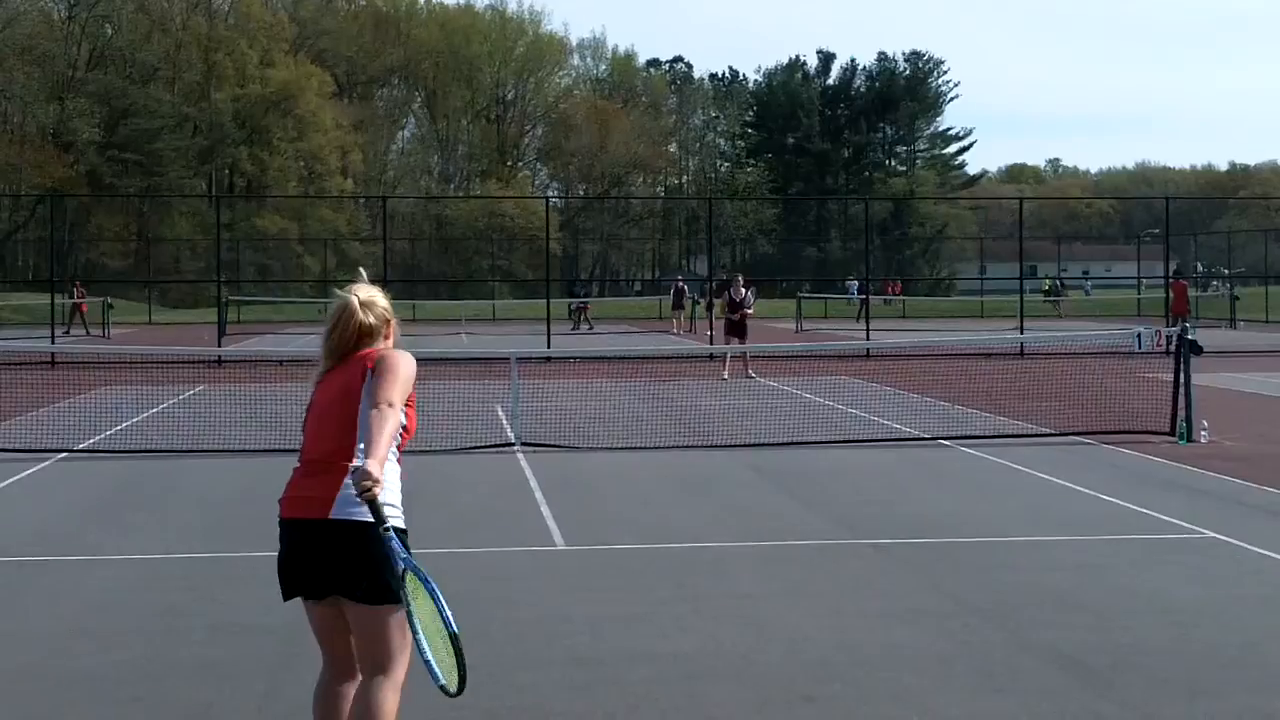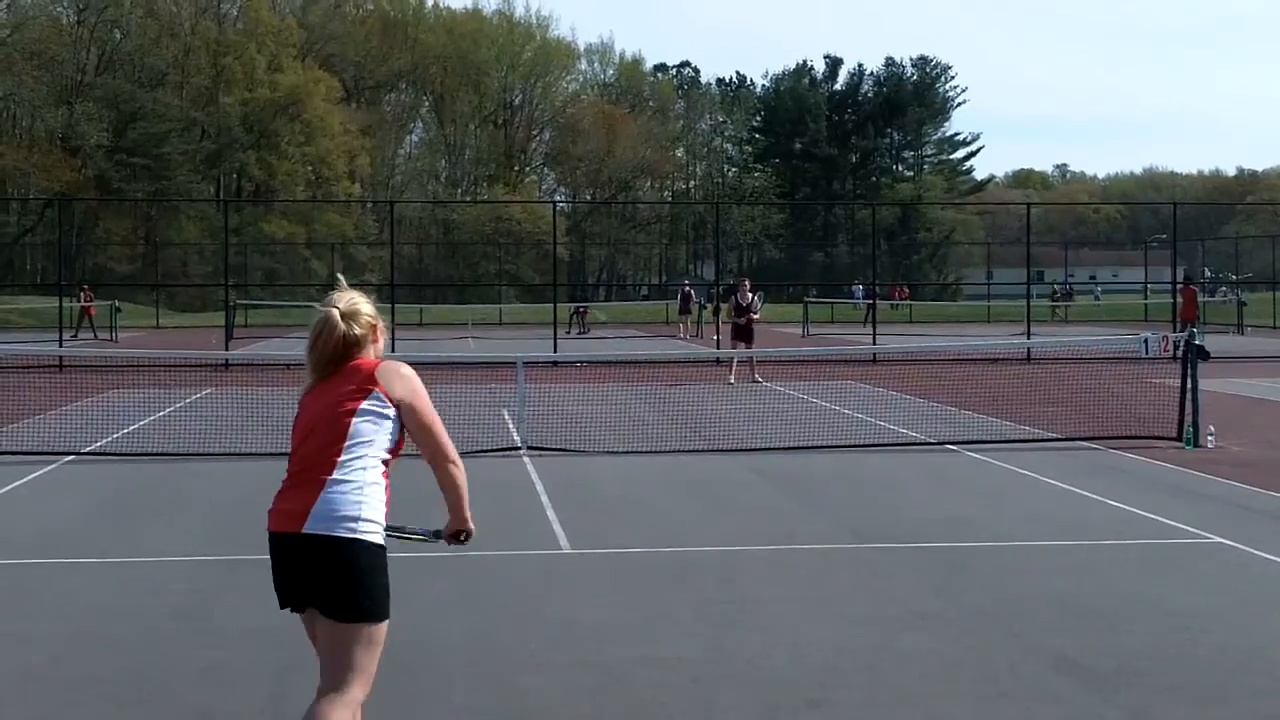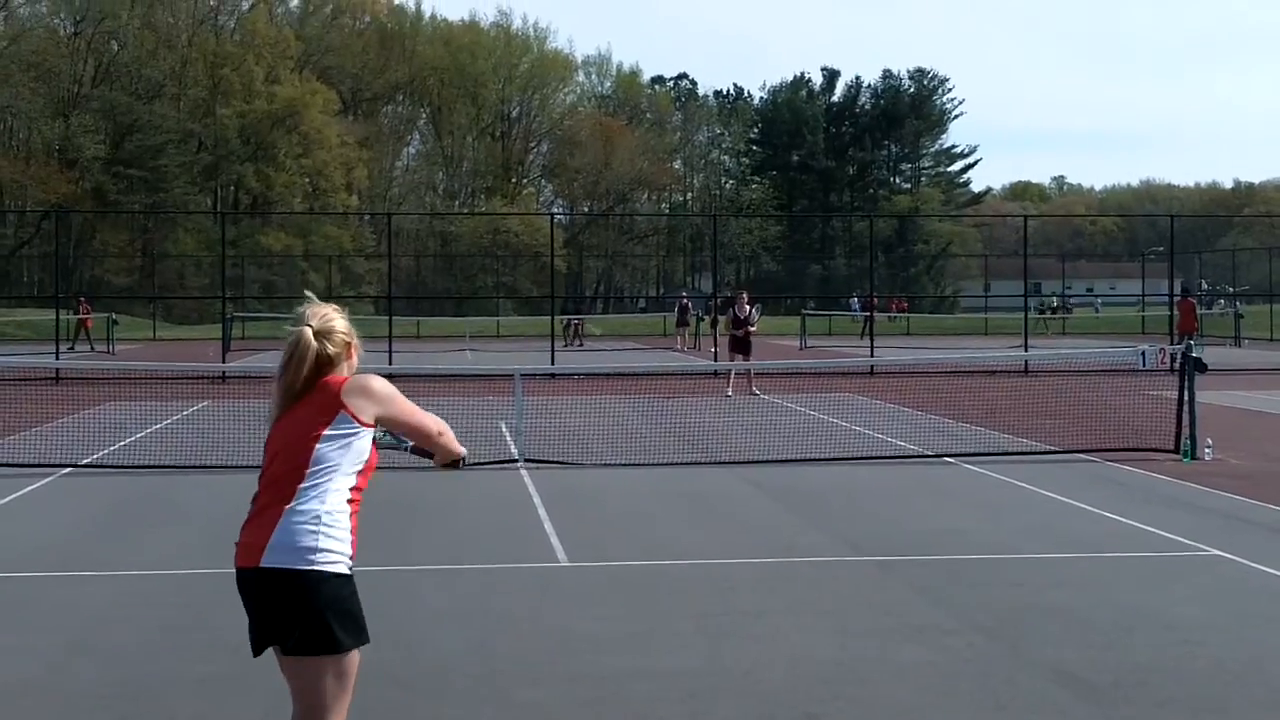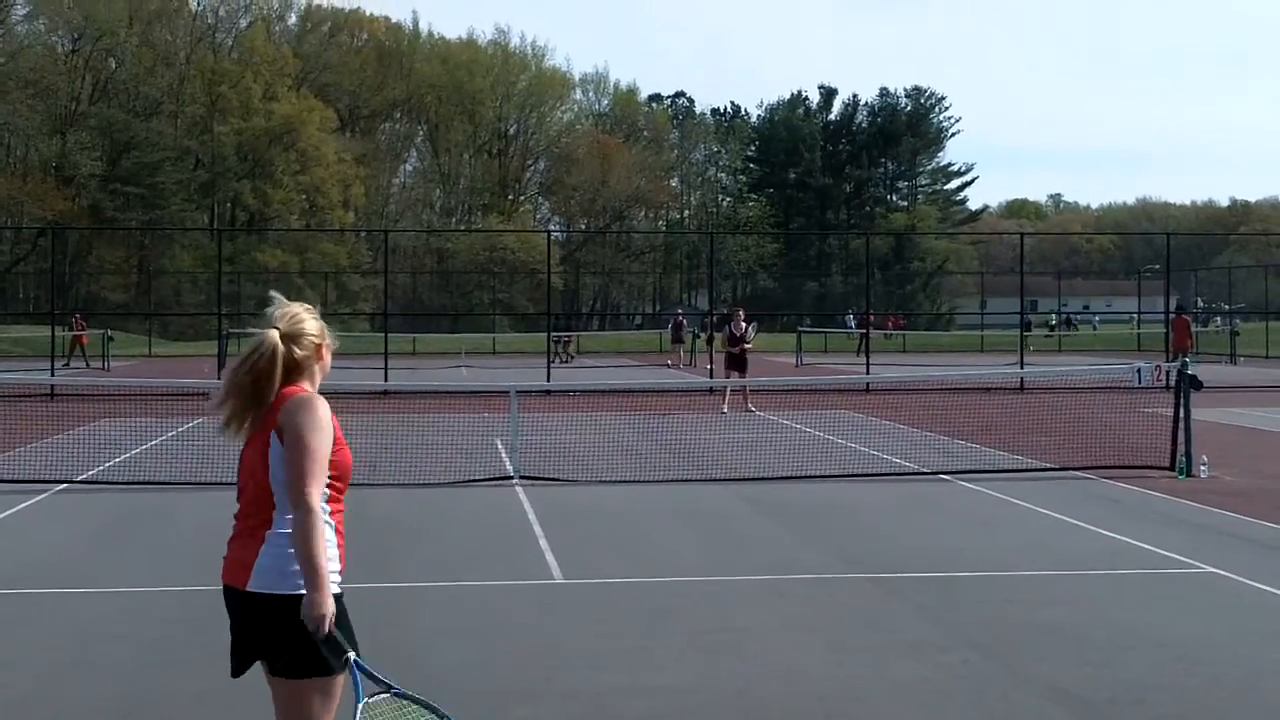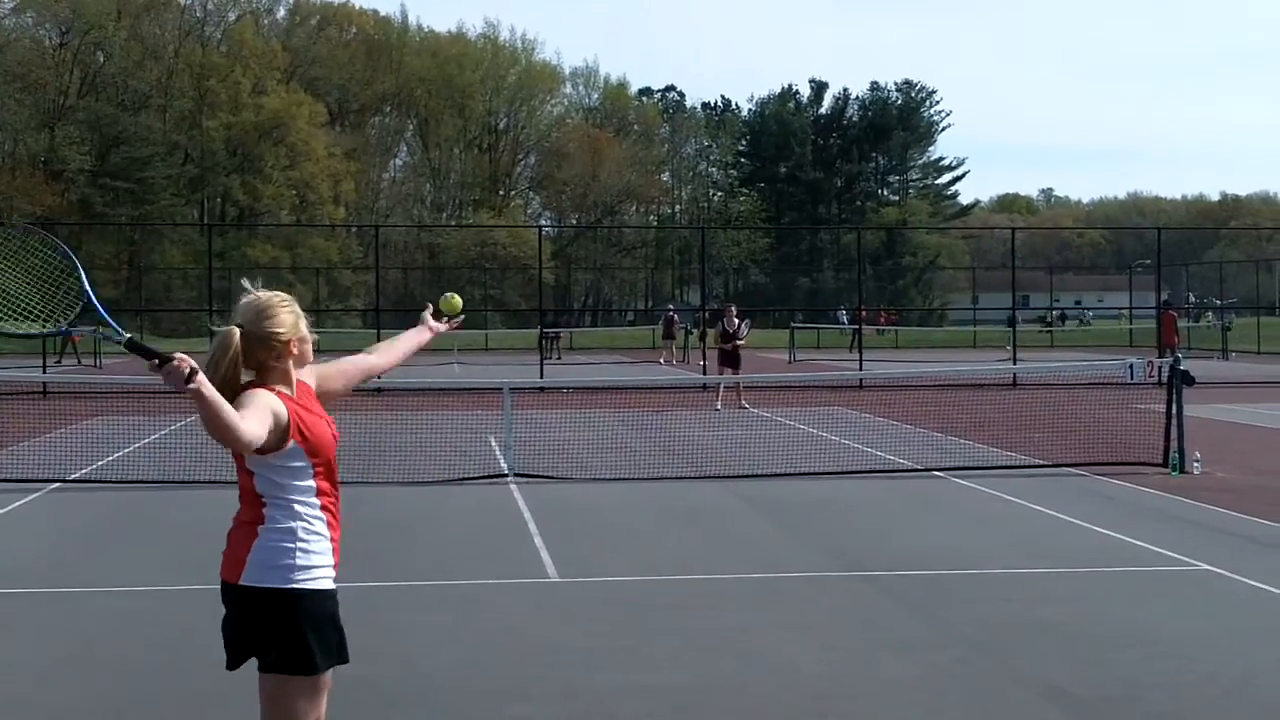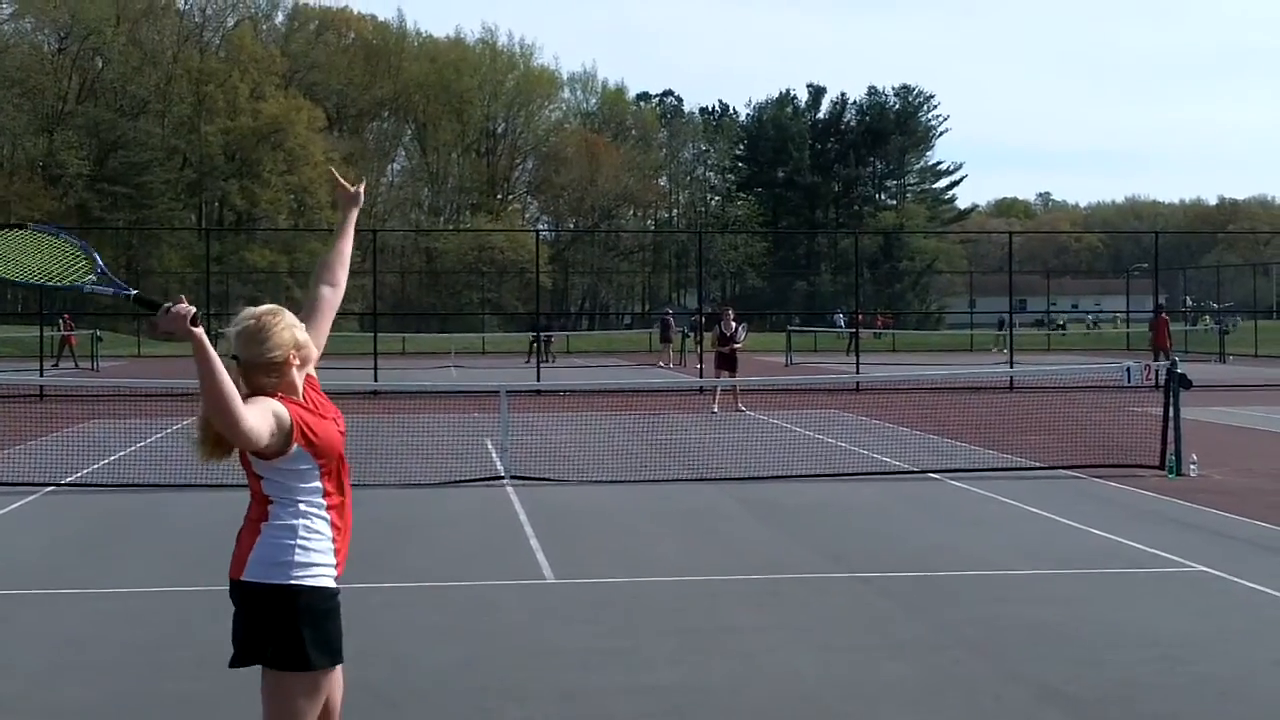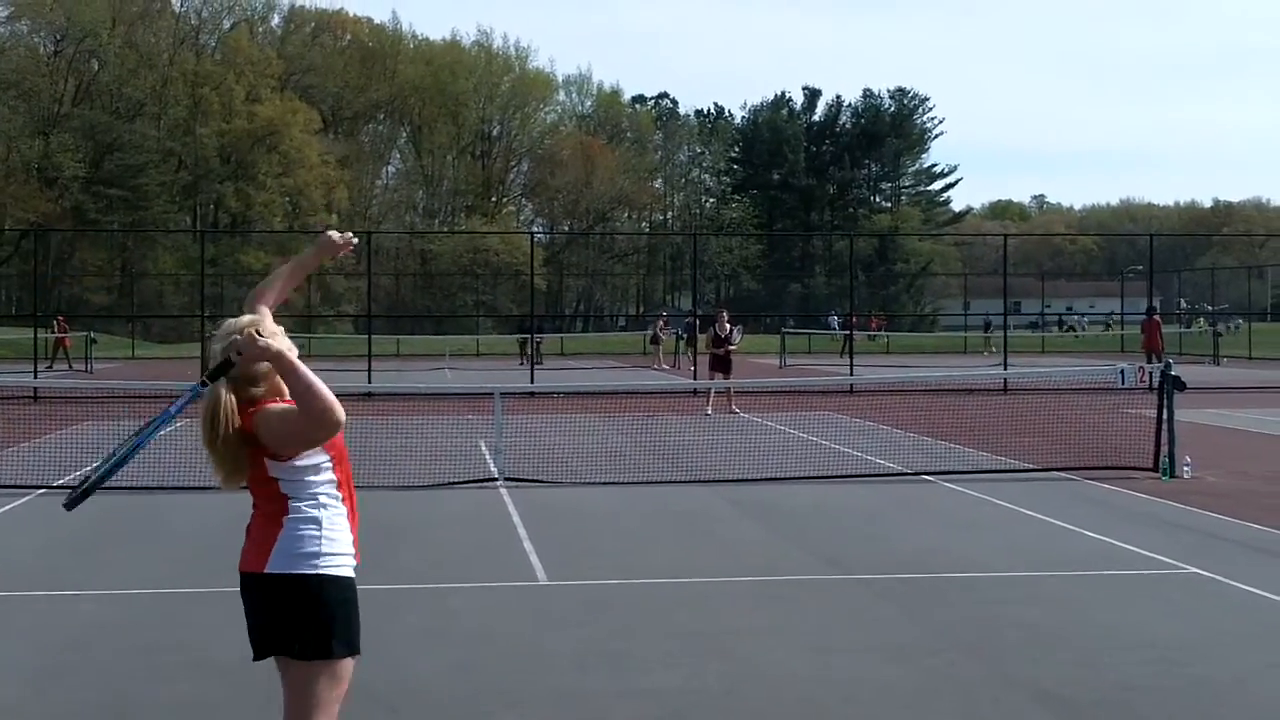
dt=0.3s
person 1, frame 1
left shoulder: (330, 375)
right shoulder: (394, 361)
right elbow: (384, 408)
right wrist: (374, 462)
left hip: (302, 520)
right hip: (360, 522)
left knee: (341, 667)
right knee: (387, 671)
person 1, frame 2
left shoulder: (318, 386)
right shoulder: (391, 374)
right elbow: (442, 456)
right wrist: (460, 516)
left hip: (290, 534)
right hip: (341, 536)
left knee: (345, 678)
person 1, frame 3
left shoulder: (292, 404)
right shoulder: (363, 390)
right elbow: (435, 434)
right wrist: (450, 450)
left hip: (261, 564)
right hip: (308, 566)
person 1, frame 4
left shoulder: (281, 407)
right shoulder: (309, 407)
right elbow: (306, 504)
right wrist: (321, 587)
left hip: (259, 587)
right hip: (293, 588)
person 1, frame 5
left shoulder: (298, 388)
right shoulder: (266, 403)
left elbow: (364, 362)
right elbow: (239, 434)
left wrist: (423, 331)
right wrist: (197, 386)
left hip: (287, 579)
right hip: (285, 582)
person 1, frame 6
left shoulder: (300, 382)
right shoulder: (270, 411)
left elbow: (329, 288)
right elbow: (241, 428)
left wrist: (349, 214)
right wrist: (199, 347)
left hip: (296, 579)
right hip: (290, 583)
person 1, frame 7
left shoulder: (255, 409)
right shoulder: (274, 422)
left elbow: (257, 307)
right elbow: (331, 419)
left wrist: (312, 257)
right wrist: (285, 357)
left hip: (275, 576)
right hip: (311, 579)
